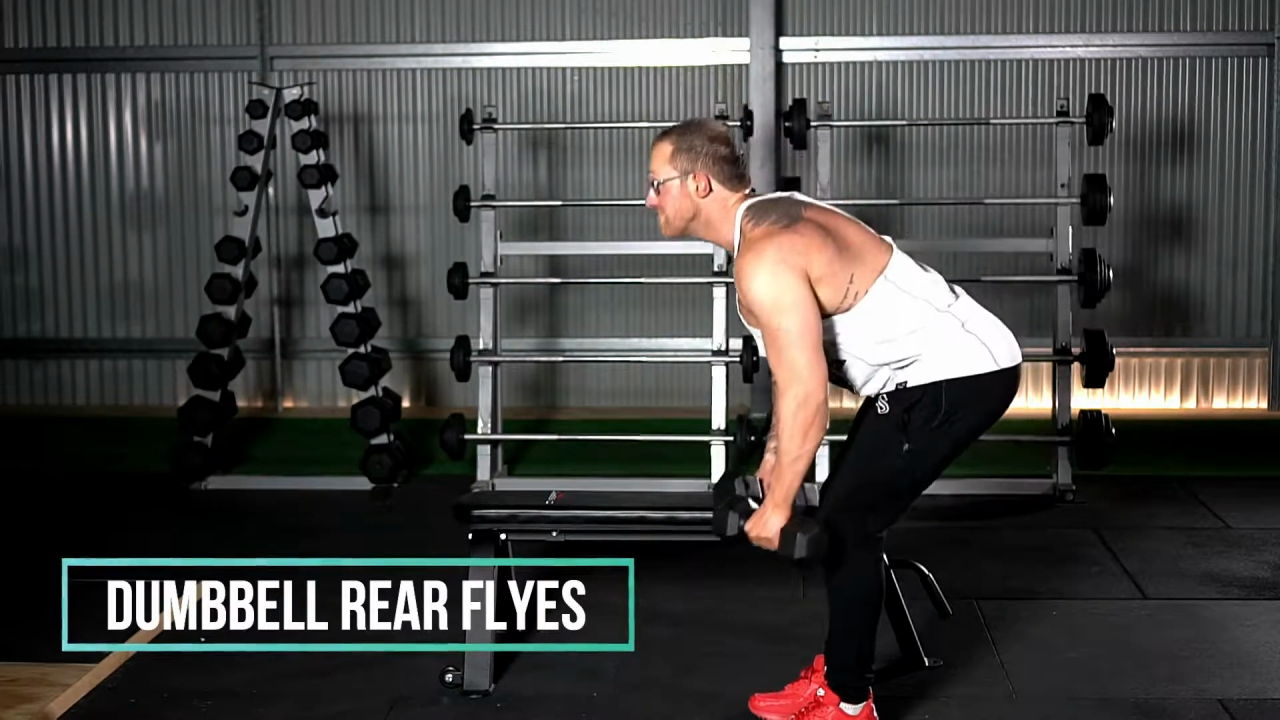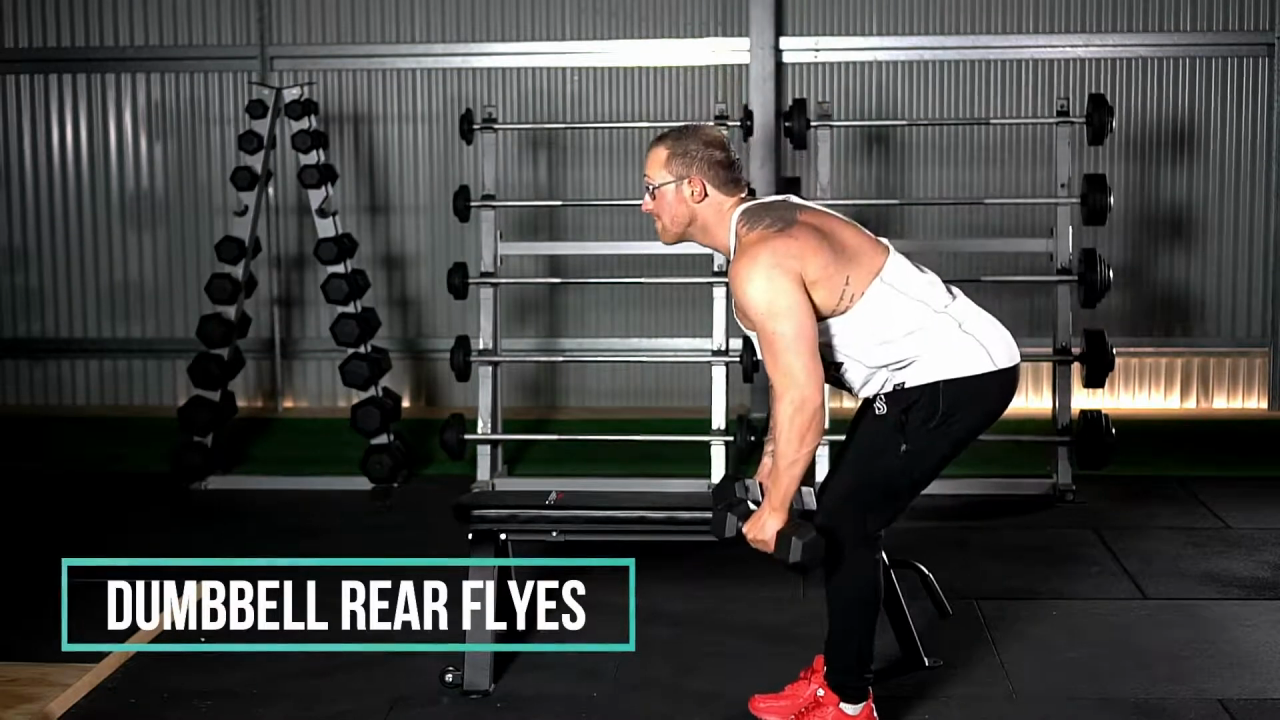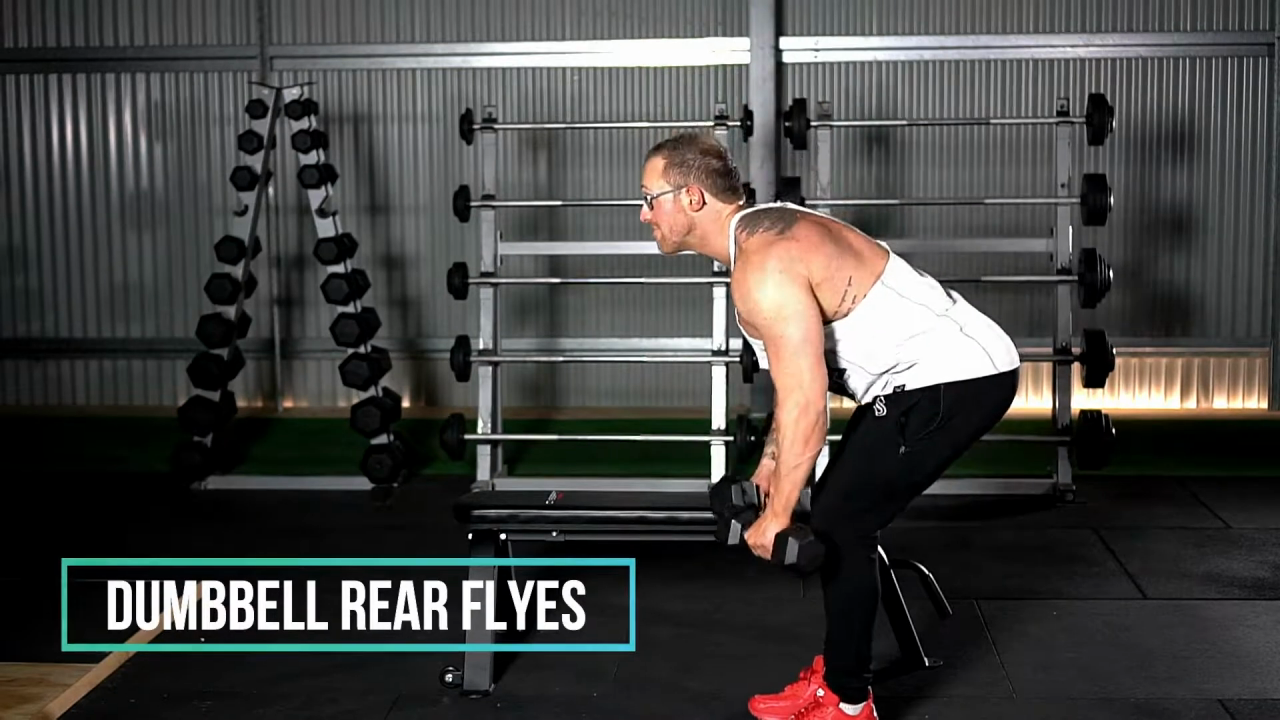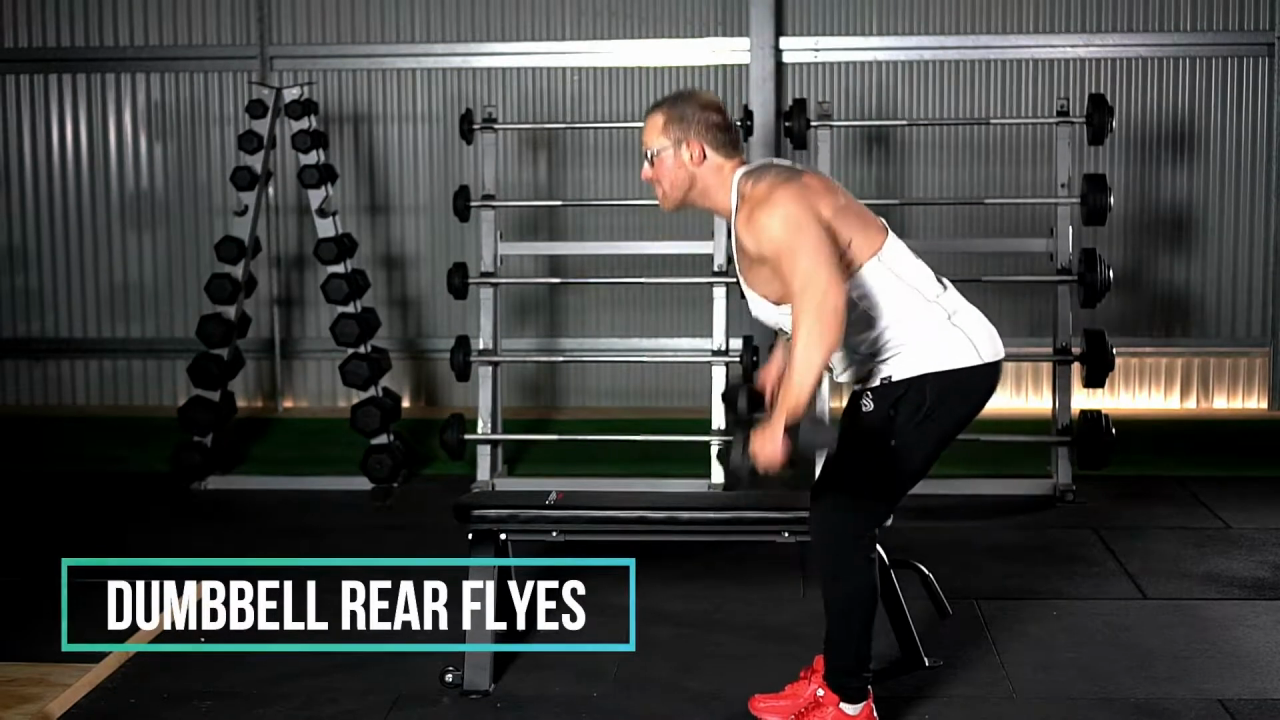
dt=0.3s
person 1, frame 1
left shoulder: (764, 258)
right shoulder: (770, 223)
left elbow: (806, 392)
right elbow: (800, 367)
left wrist: (778, 504)
right wrist: (774, 455)
left hip: (956, 375)
right hip: (944, 364)
left knee: (847, 523)
right knee: (846, 513)
right ankle: (839, 672)
person 1, frame 2
left shoulder: (759, 262)
right shoulder: (766, 225)
left elbow: (802, 397)
right elbow: (797, 371)
left wrist: (774, 508)
right wrist: (771, 461)
left hip: (956, 375)
right hip: (945, 363)
left knee: (844, 524)
right knee: (841, 512)
person 1, frame 3
left shoulder: (762, 266)
right shoulder: (763, 235)
left elbow: (806, 398)
right elbow: (797, 373)
left wrist: (777, 514)
right wrist: (771, 460)
left hip: (956, 379)
right hip: (943, 368)
left knee: (840, 524)
right knee: (836, 510)
person 1, frame 4
left shoulder: (764, 204)
right shoulder: (760, 197)
left elbow: (827, 297)
left wrist: (781, 422)
right wrist: (779, 366)
left hip: (939, 367)
right hip: (921, 360)
left knee: (840, 522)
right knee: (838, 512)
